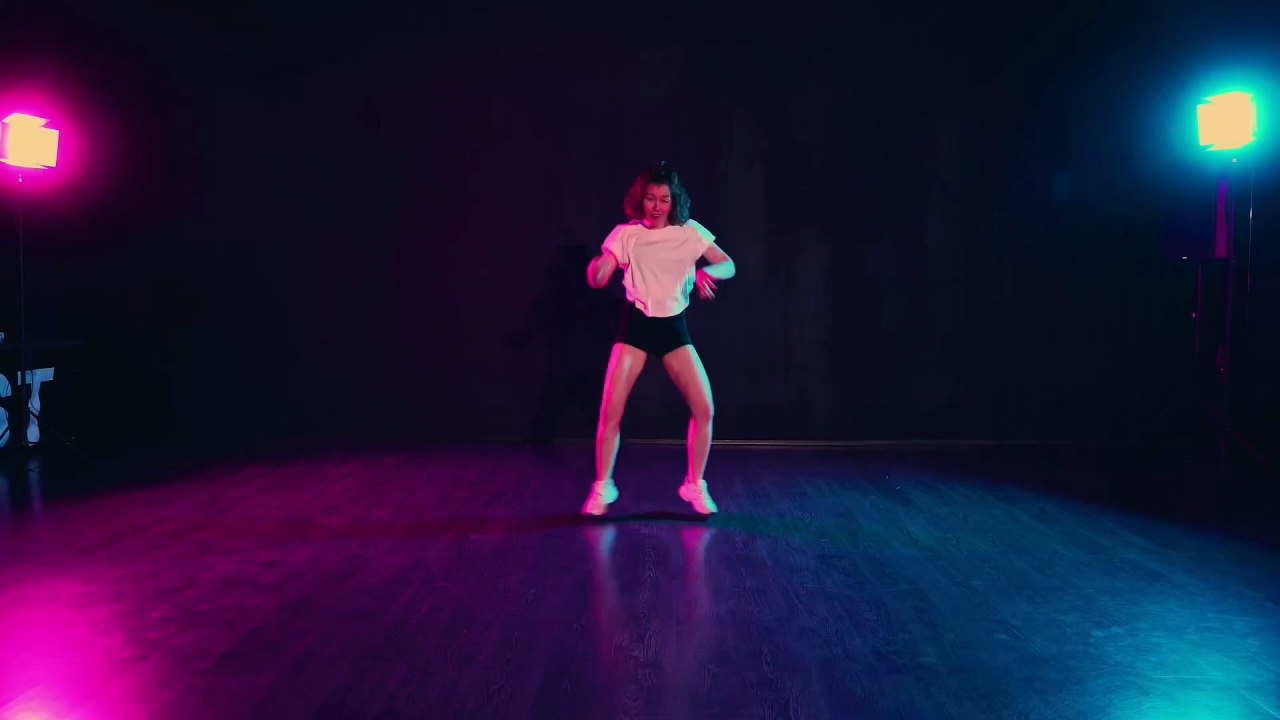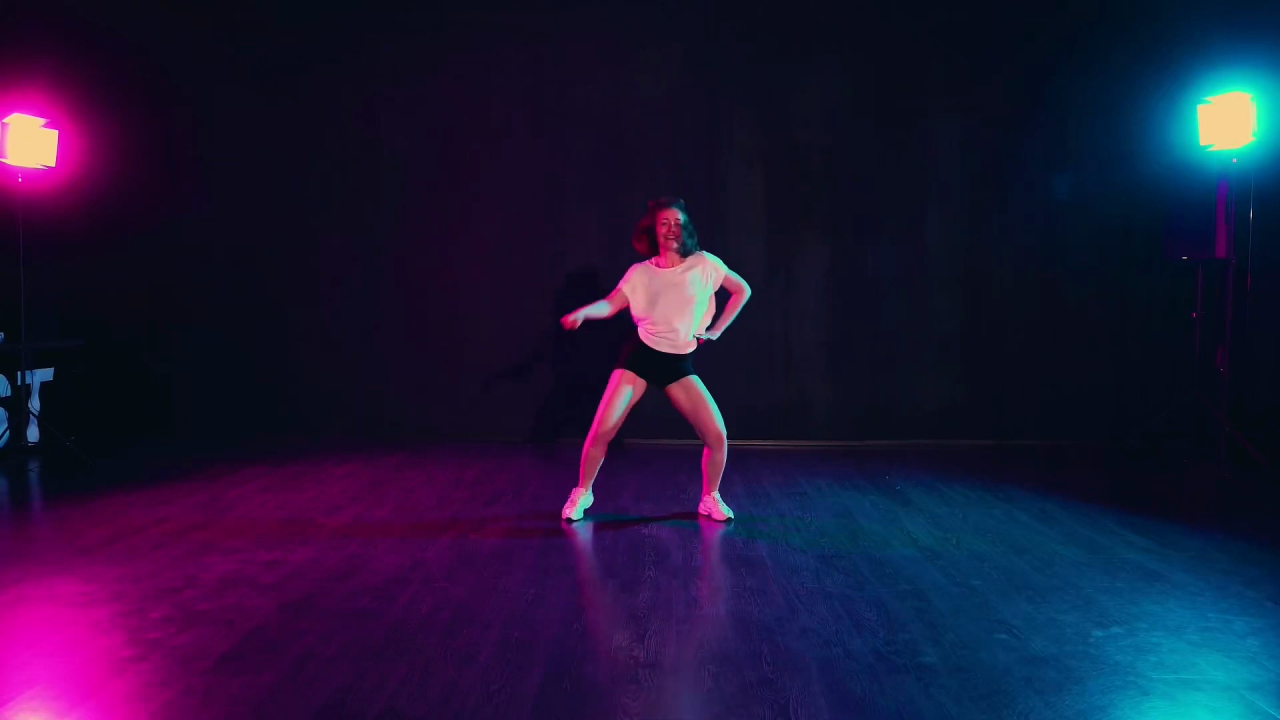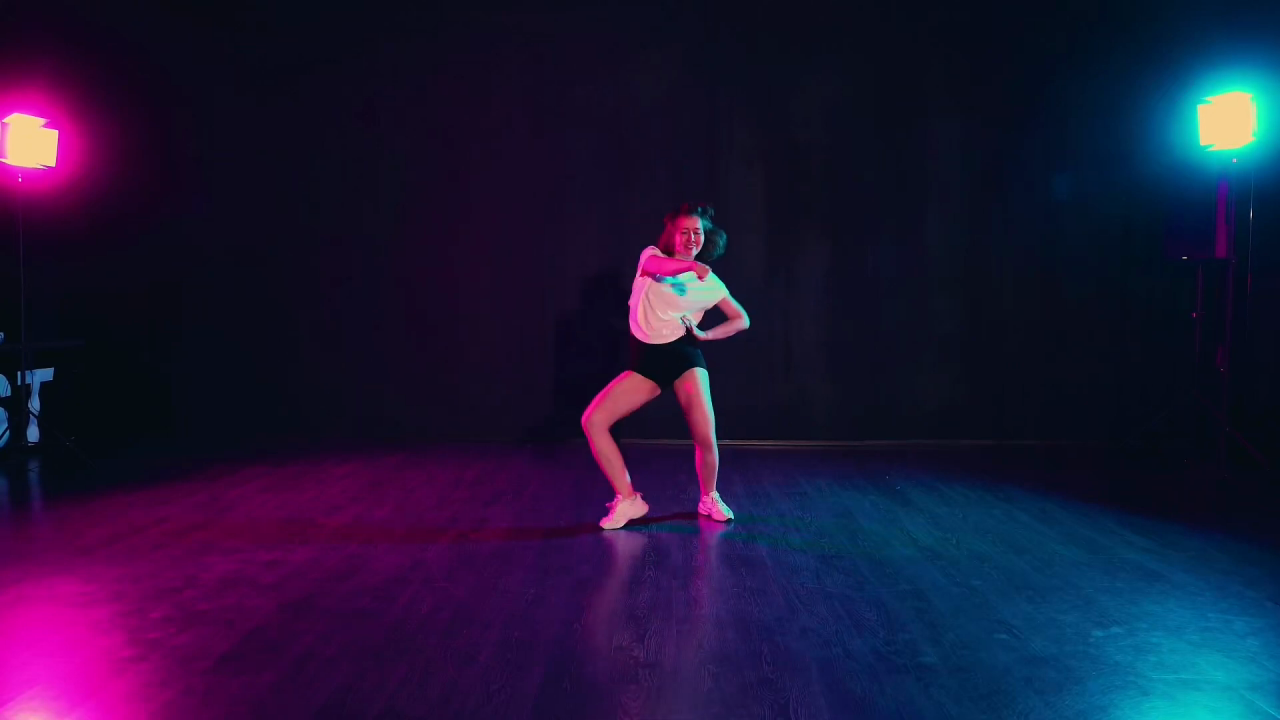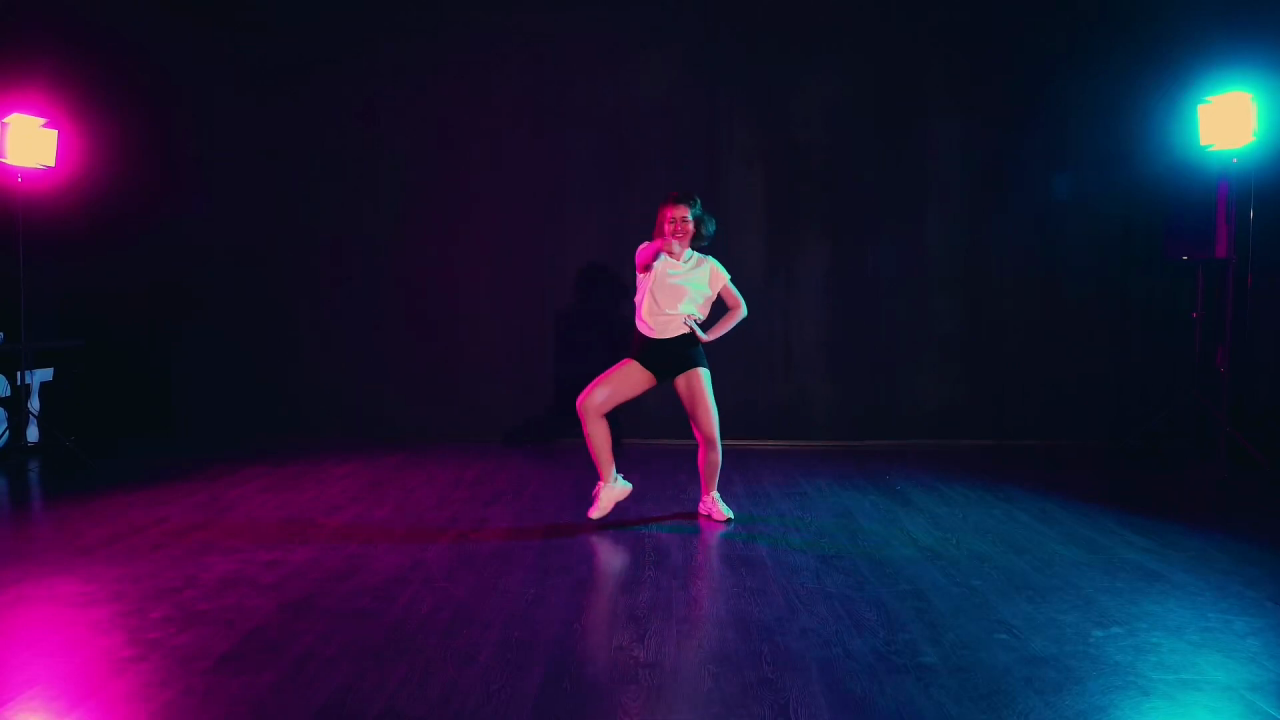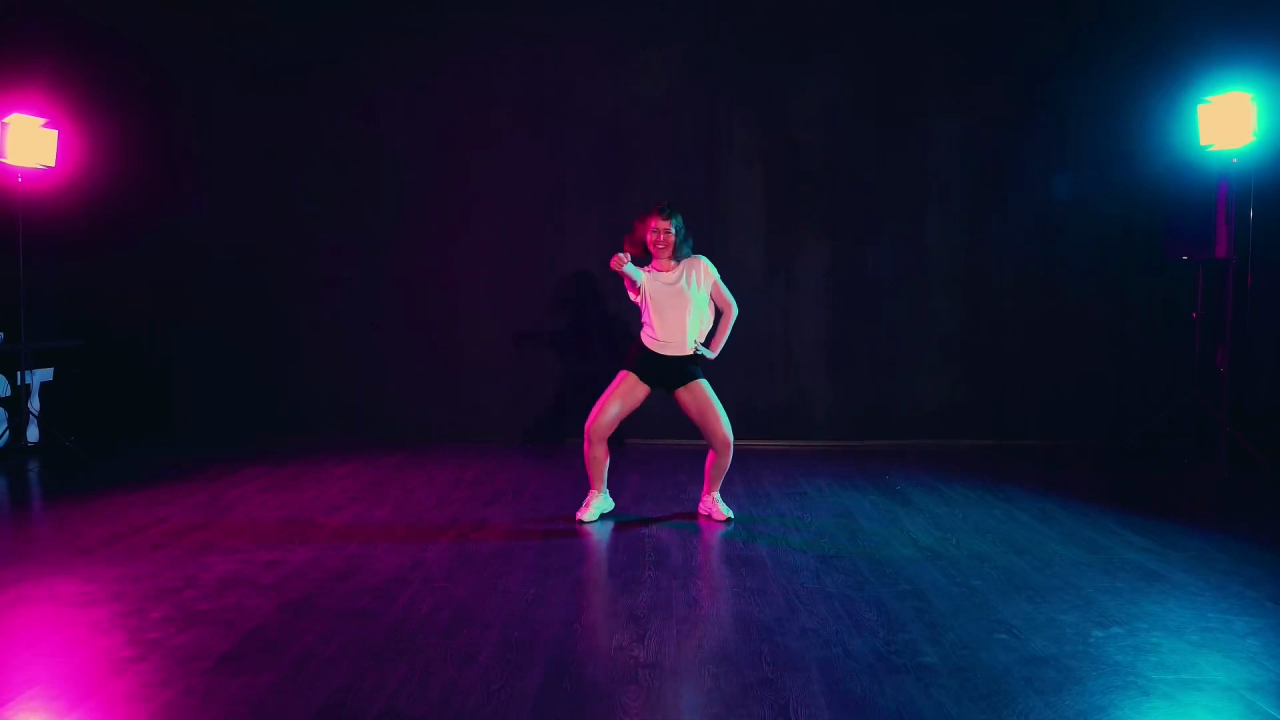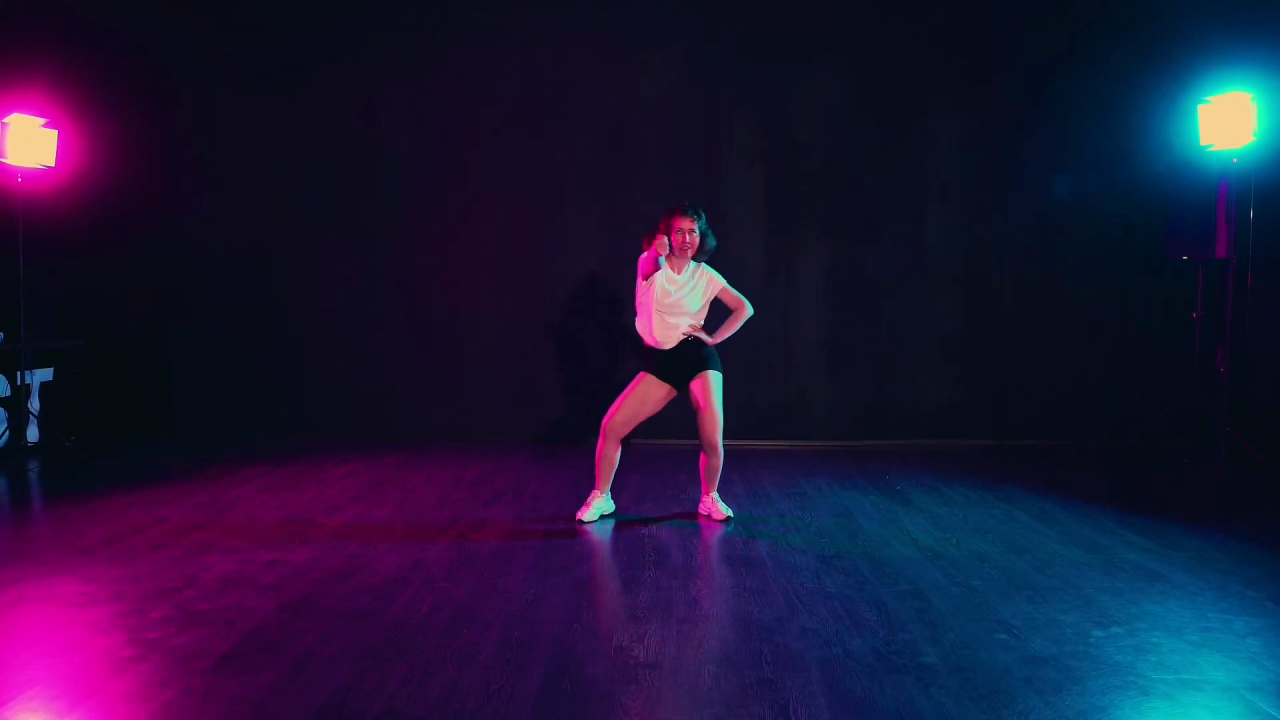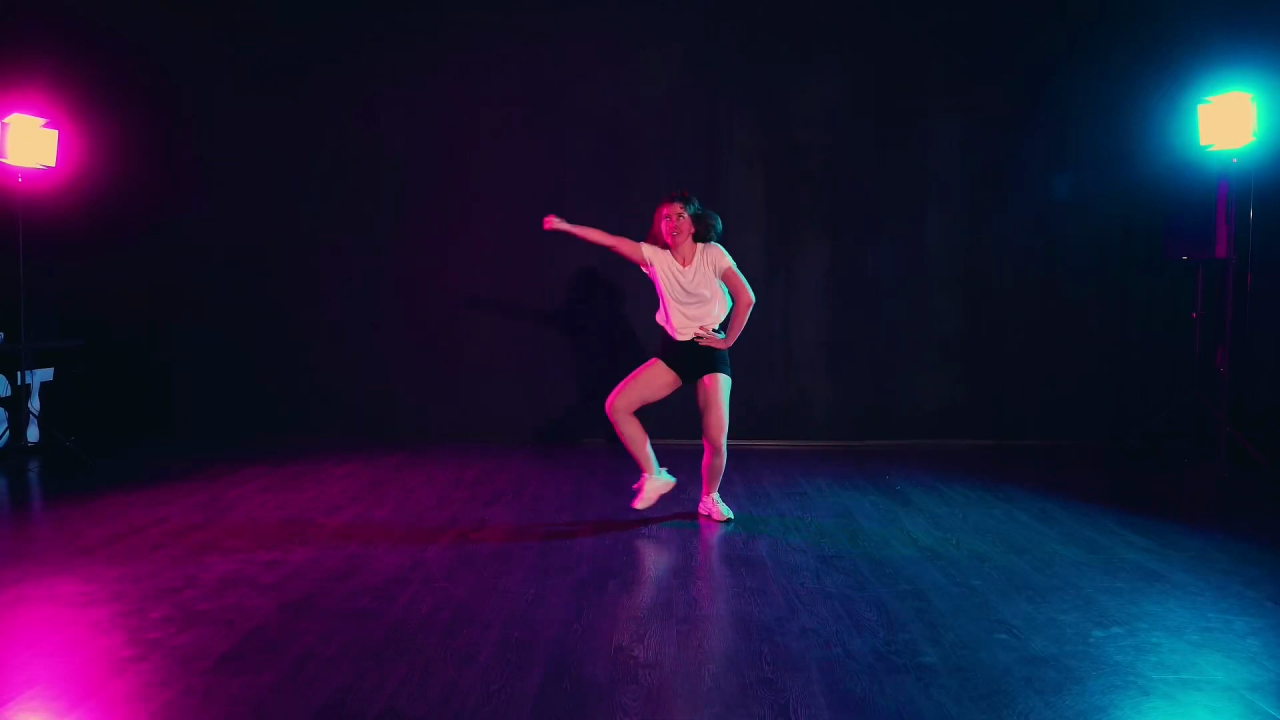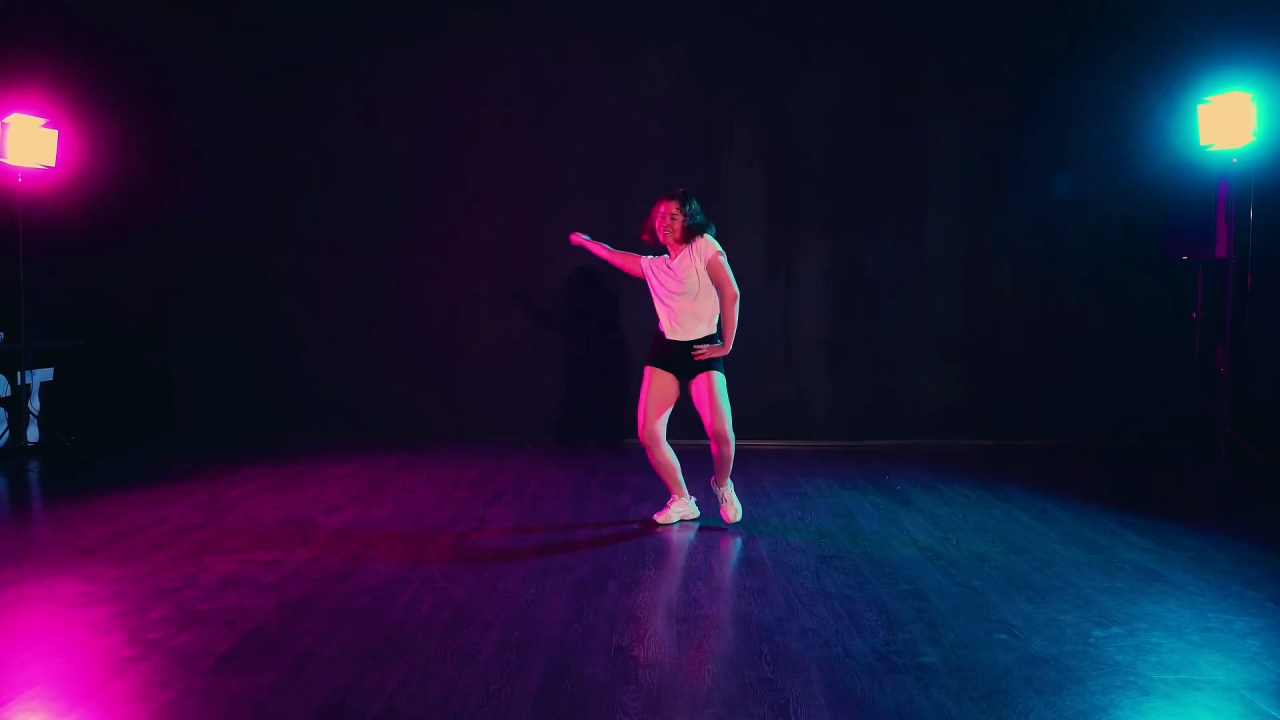
dt=0.2s
person 1, frame 1
left shoulder: (690, 232)
right shoulder: (625, 234)
left elbow: (727, 266)
right elbow: (598, 279)
left wrist: (705, 274)
right wrist: (598, 267)
left hip: (675, 328)
right hip: (637, 326)
left knee: (703, 407)
right knee: (610, 410)
left ankle: (694, 484)
right ankle: (602, 486)
person 1, frame 2
left shoulder: (704, 263)
right shoulder: (639, 271)
left elbow: (742, 290)
right elbow: (611, 304)
left wrist: (715, 330)
right wrist: (582, 312)
left hip: (678, 363)
right hip: (639, 357)
left knee: (717, 436)
right knee: (604, 428)
left ankle: (710, 498)
right ankle: (582, 492)
person 1, frame 3
left shoulder: (710, 282)
right shoulder: (651, 256)
left elbow: (742, 320)
right elbow: (659, 268)
left wrist: (705, 335)
right wrist: (687, 265)
left hip: (683, 354)
right hip: (645, 359)
left knee: (705, 437)
right knee: (592, 421)
left ankle: (710, 498)
right ankle: (627, 499)
person 1, frame 4
left shoulder: (709, 267)
right shoulder: (649, 251)
left elbow: (739, 309)
right elbow: (646, 258)
left wrist: (708, 335)
right wrist: (663, 247)
left hip: (687, 352)
right hip: (647, 351)
left knee: (709, 436)
right knee: (587, 404)
left ankle: (709, 498)
right ankle: (610, 483)
person 1, frame 5
left shoulder: (700, 267)
right shoulder: (637, 273)
left elbow: (730, 308)
right elbow: (637, 280)
left wrist: (714, 349)
right wrist: (623, 270)
left hip: (686, 365)
right hip: (645, 361)
left knee: (723, 440)
right knee: (595, 429)
left ankle: (710, 498)
right ankle: (598, 496)
person 1, frame 6
left shoulder: (705, 275)
right shoulder: (651, 265)
left elbow: (744, 309)
right elbow: (652, 262)
left wrist: (715, 337)
right wrist: (658, 249)
left hip: (697, 357)
right hip: (658, 361)
left knee: (711, 438)
right knee: (610, 427)
left ankle: (709, 498)
right ankle: (600, 497)
person 1, frame 7
left shoulder: (713, 253)
right shoulder: (656, 258)
left elbow: (746, 298)
right elbow: (612, 241)
left wrist: (729, 337)
right wrist: (566, 227)
left hip: (711, 353)
right hip: (673, 351)
left knee: (716, 440)
right knee: (616, 406)
left ankle: (710, 497)
right ankle: (653, 476)
person 1, frame 8
left shoulder: (703, 245)
right shoulder: (653, 265)
left elbow: (731, 294)
right elbow: (615, 258)
left wrist: (727, 344)
right wrist: (584, 241)
left hip: (704, 353)
right hip: (663, 352)
left knee: (721, 431)
right knee: (649, 434)
left ankle: (723, 485)
right ankle: (681, 499)
